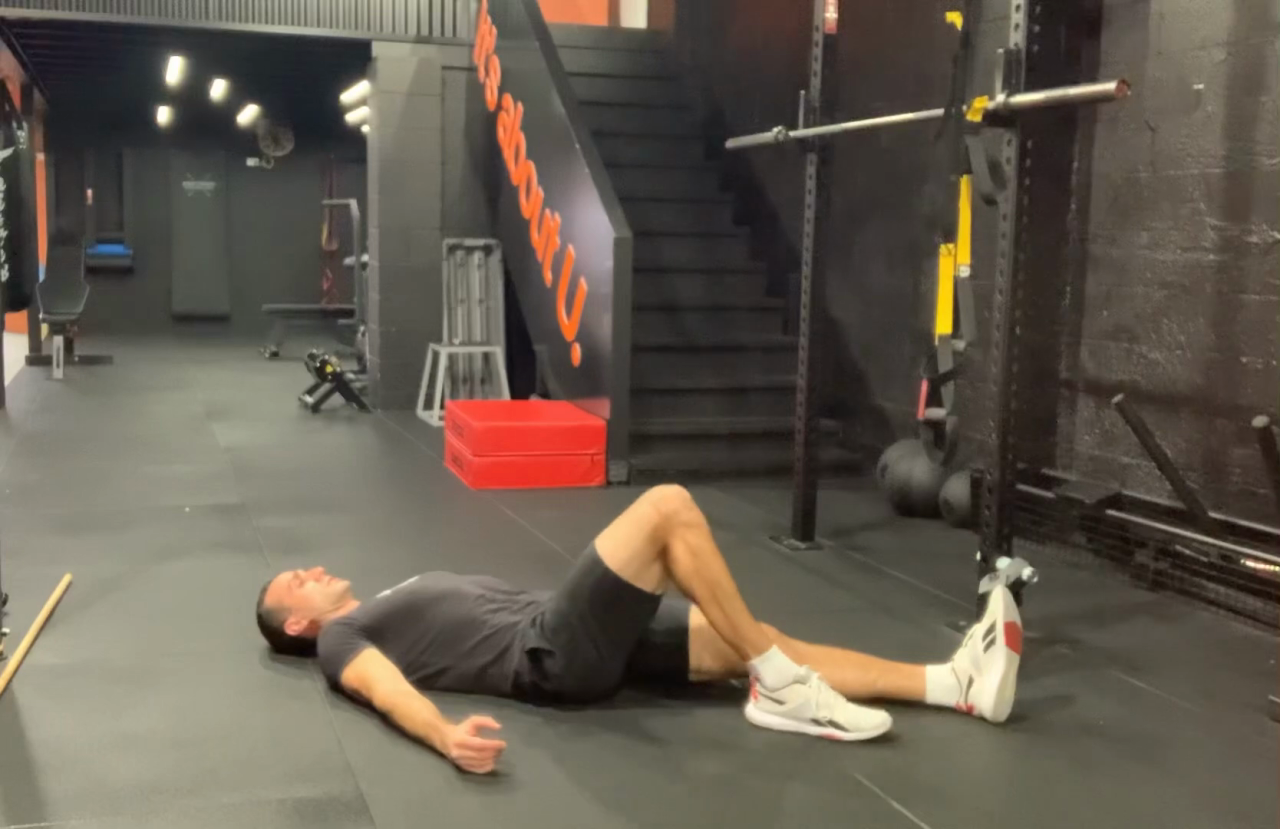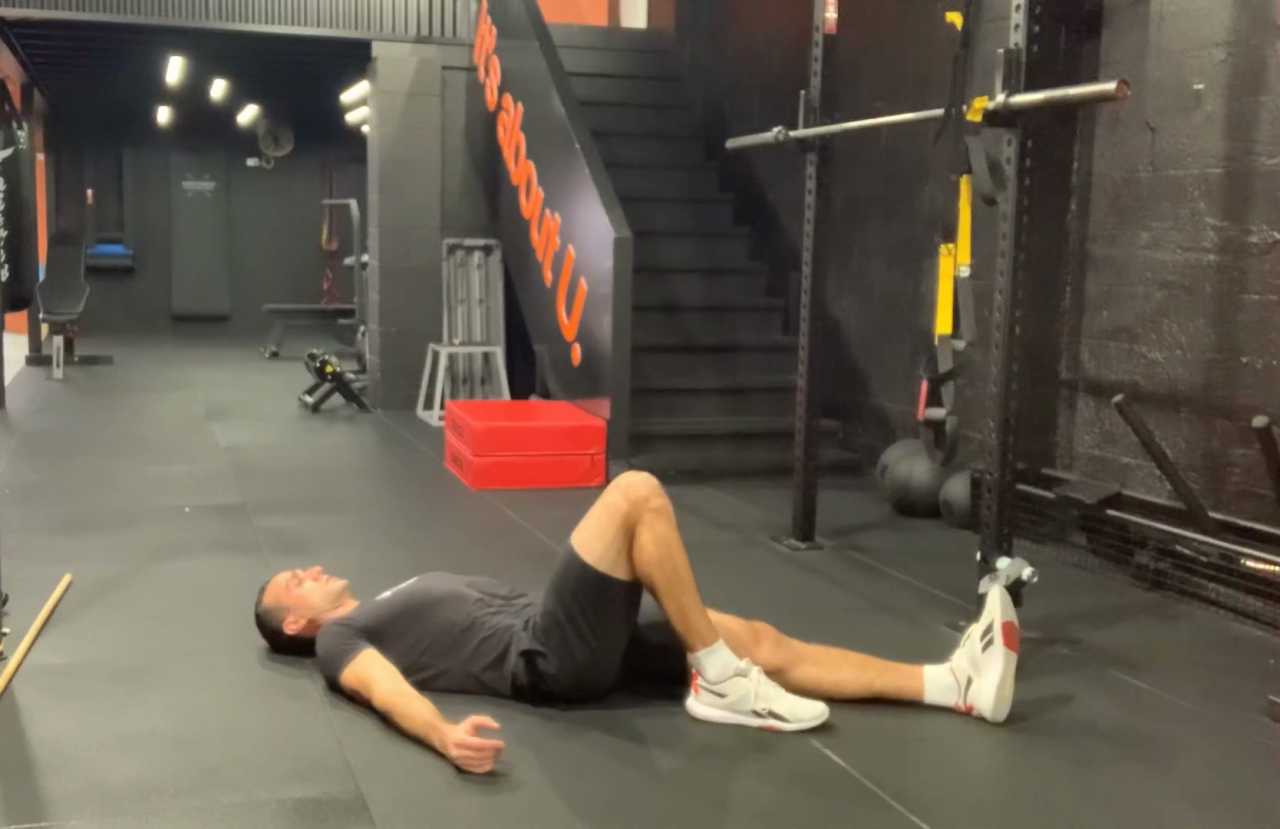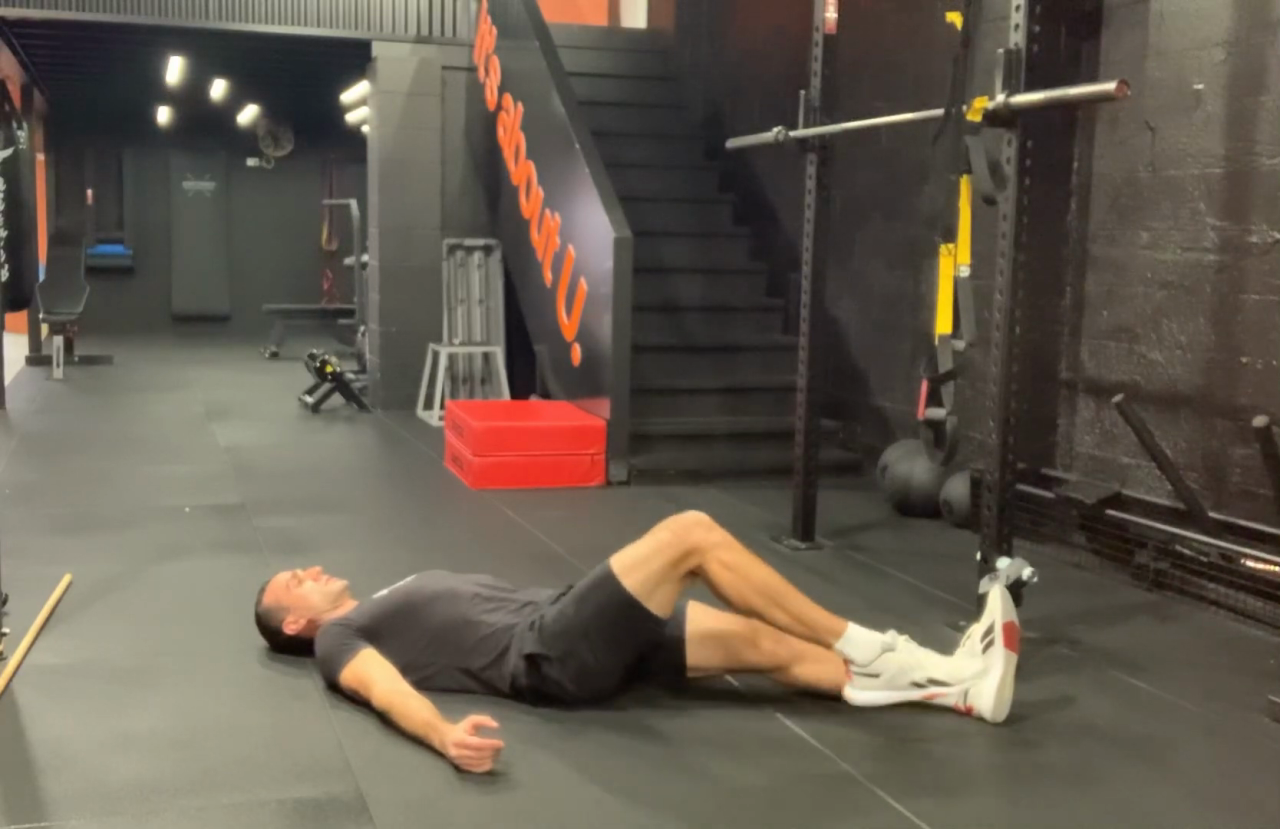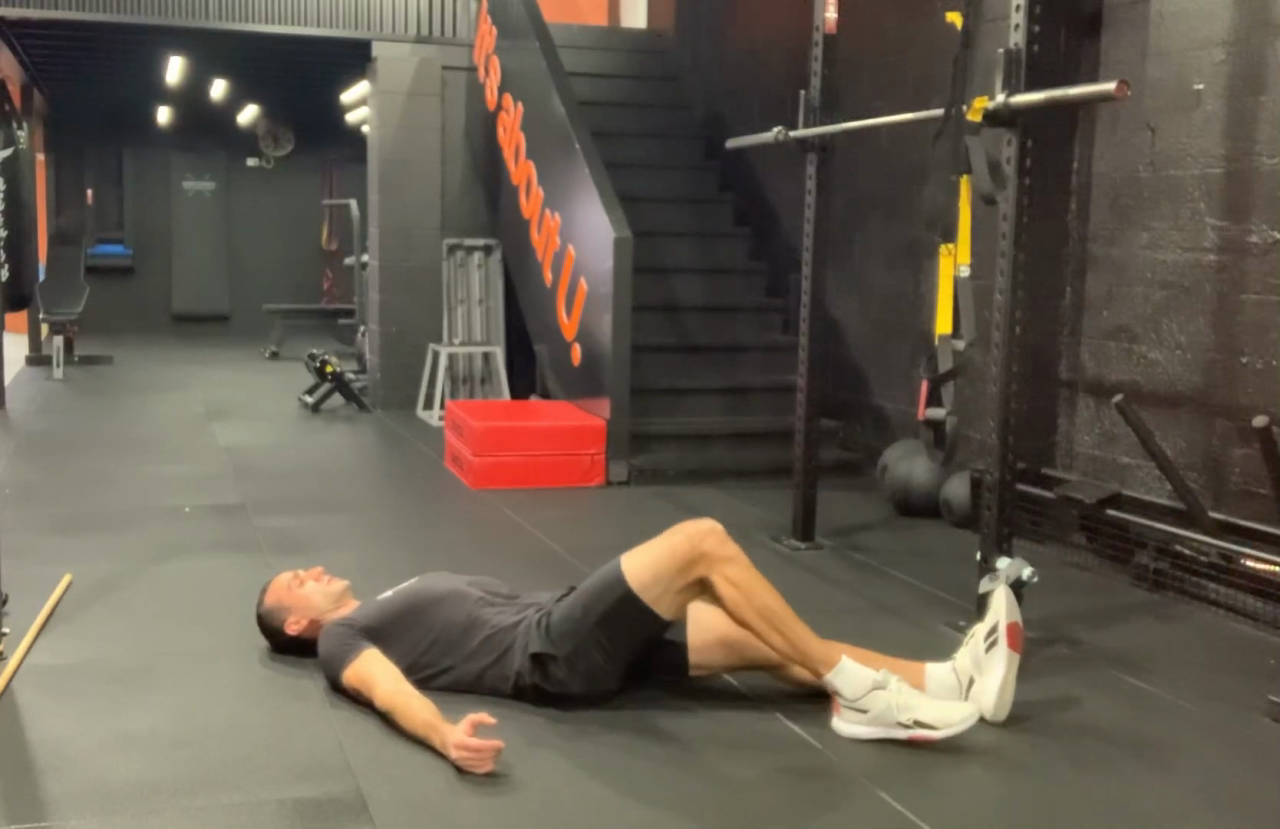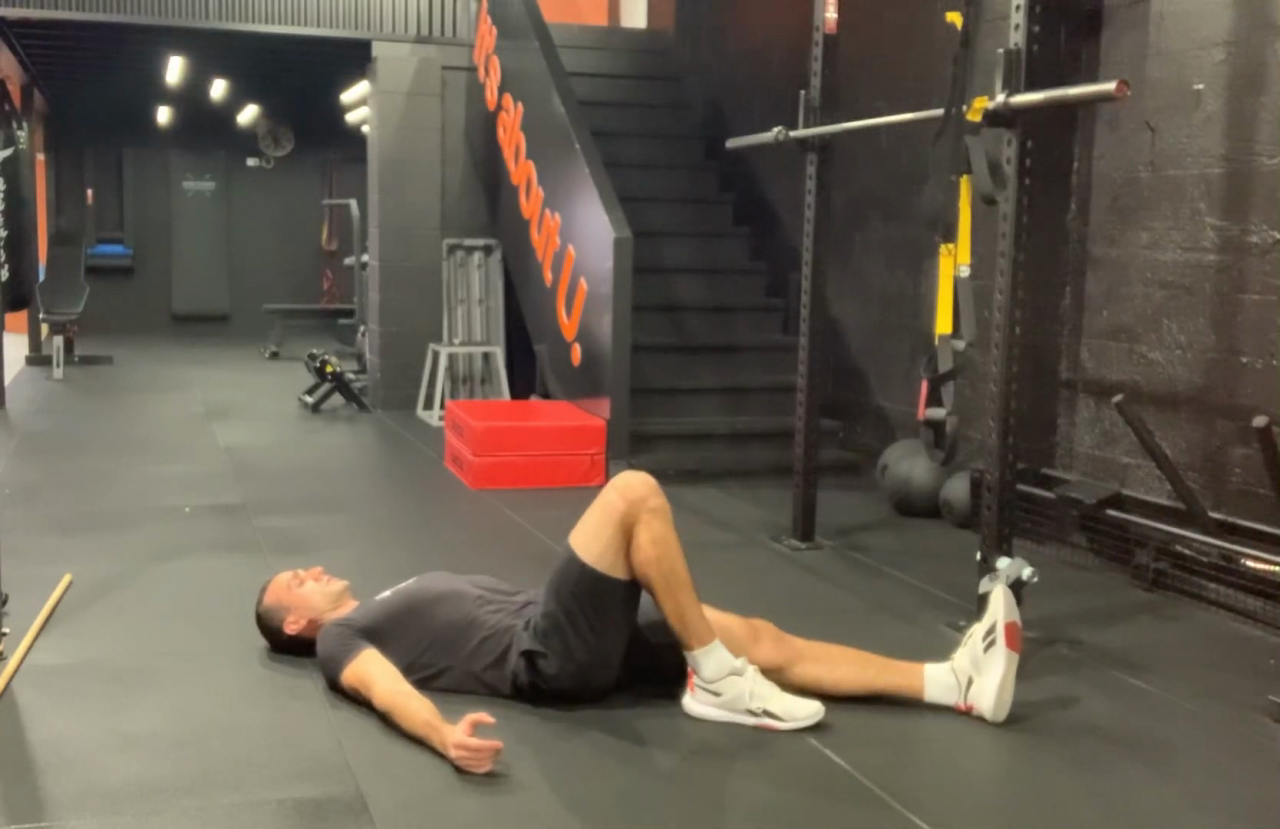
dt=1s
person 1, frame 1
left shoulder: (389, 607)
right shoulder: (341, 640)
right elbow: (387, 689)
right wrist: (444, 733)
left hip: (563, 633)
right hip: (554, 658)
left knee: (758, 639)
right knee: (668, 505)
left ankle: (960, 683)
right ankle: (780, 688)
person 1, frame 2
left shoulder: (393, 604)
right shoulder: (340, 641)
right elbow: (387, 688)
right wrist: (444, 735)
left hip: (571, 636)
right hip: (550, 658)
left knee: (762, 643)
right knee: (636, 493)
left ankle: (958, 684)
right ankle: (719, 682)
person 1, frame 3
left shoulder: (388, 606)
right shoulder: (340, 642)
right elbow: (387, 690)
right wrist: (442, 734)
left hip: (566, 627)
right hip: (554, 657)
left knee: (762, 643)
right knee: (691, 532)
left ankle: (963, 689)
right ankle: (870, 657)
person 1, frame 4
left shoulder: (389, 608)
right shoulder: (341, 641)
right elbow: (391, 689)
right wrist: (445, 734)
left hip: (568, 626)
right hip: (558, 657)
left knee: (759, 642)
right knee: (702, 541)
left ankle: (953, 679)
right ankle: (860, 695)
person 1, frame 5
left shoulder: (392, 606)
right shoulder: (341, 642)
right elbow: (386, 688)
right wrist: (443, 734)
left hip: (575, 638)
right hip: (550, 657)
left knee: (761, 640)
right knee: (634, 492)
left ankle: (958, 683)
right ankle: (716, 680)
